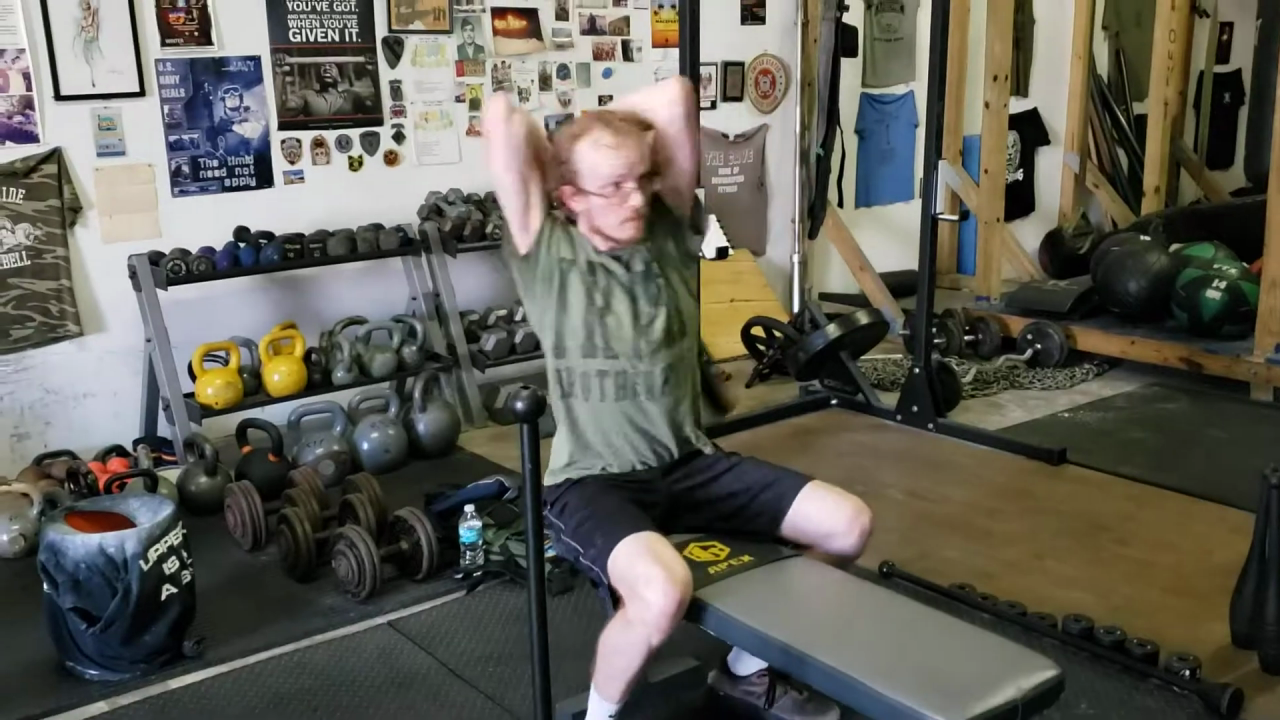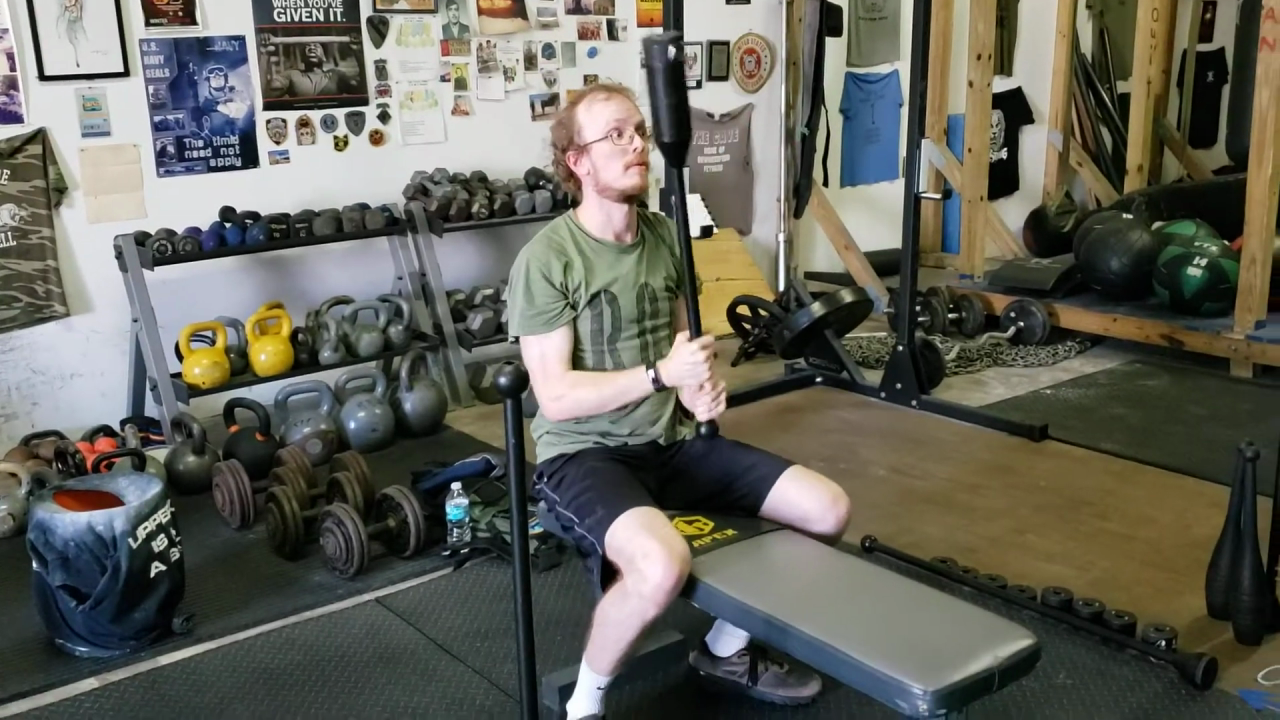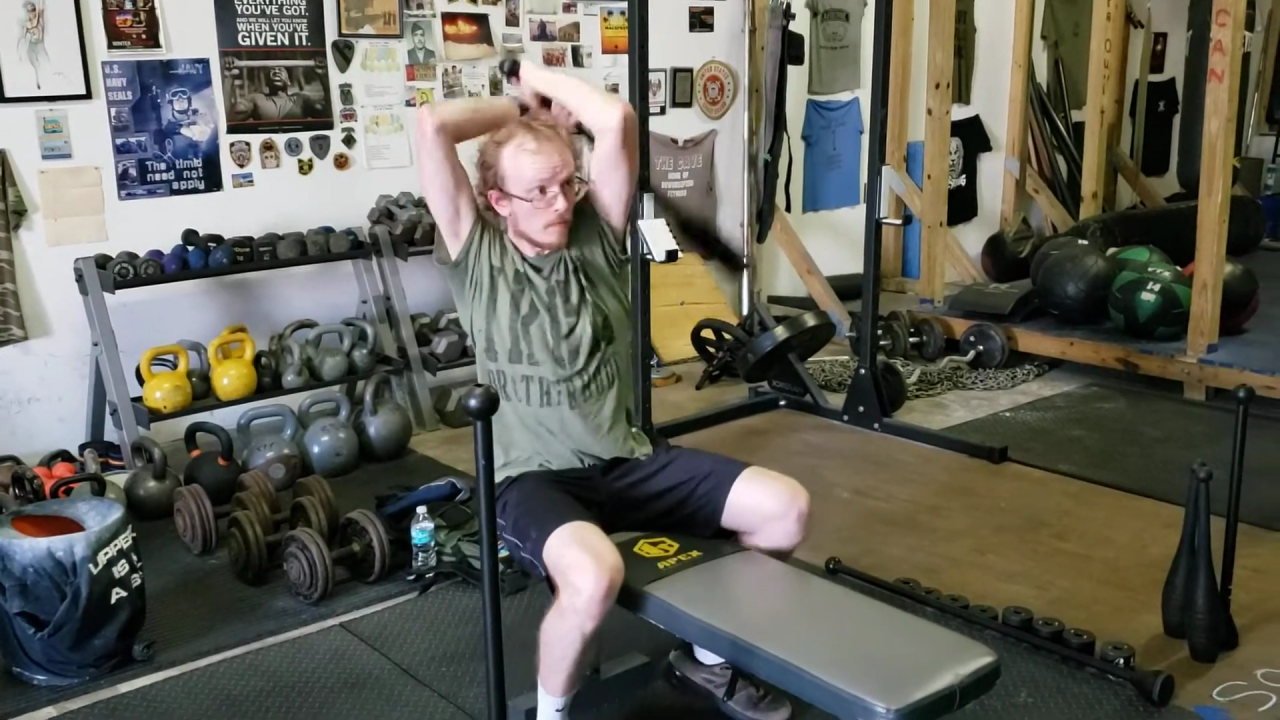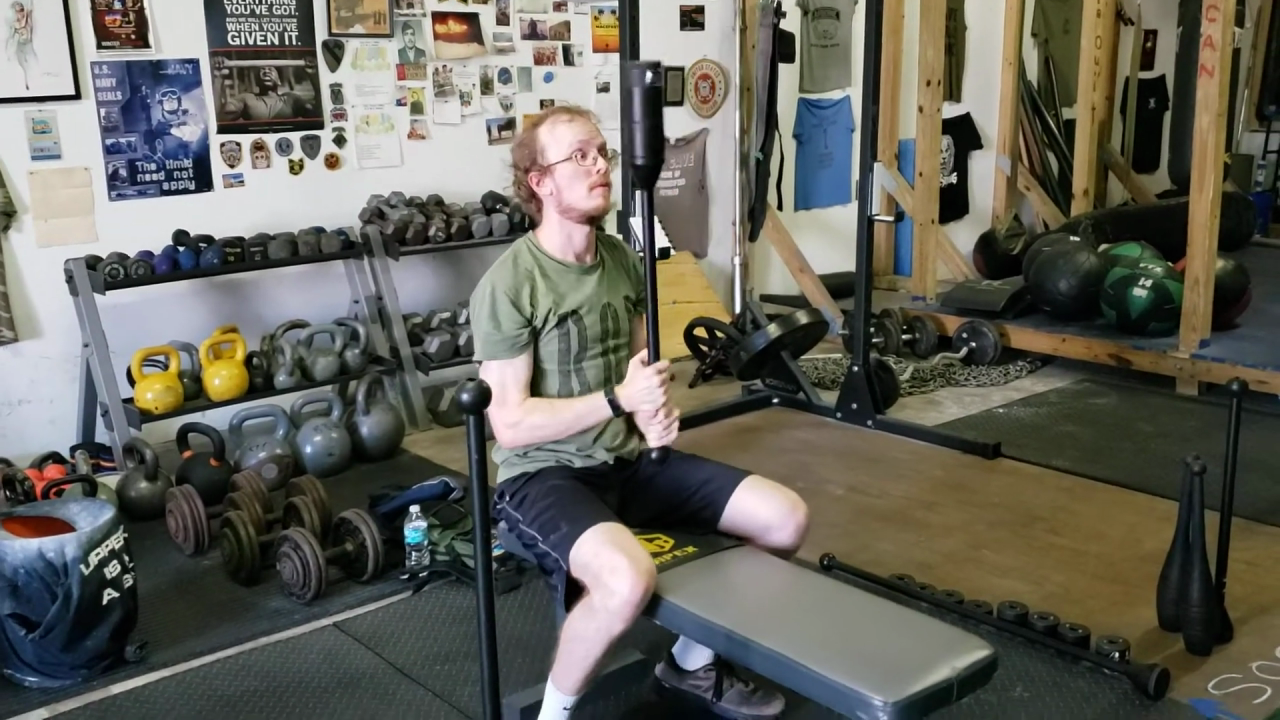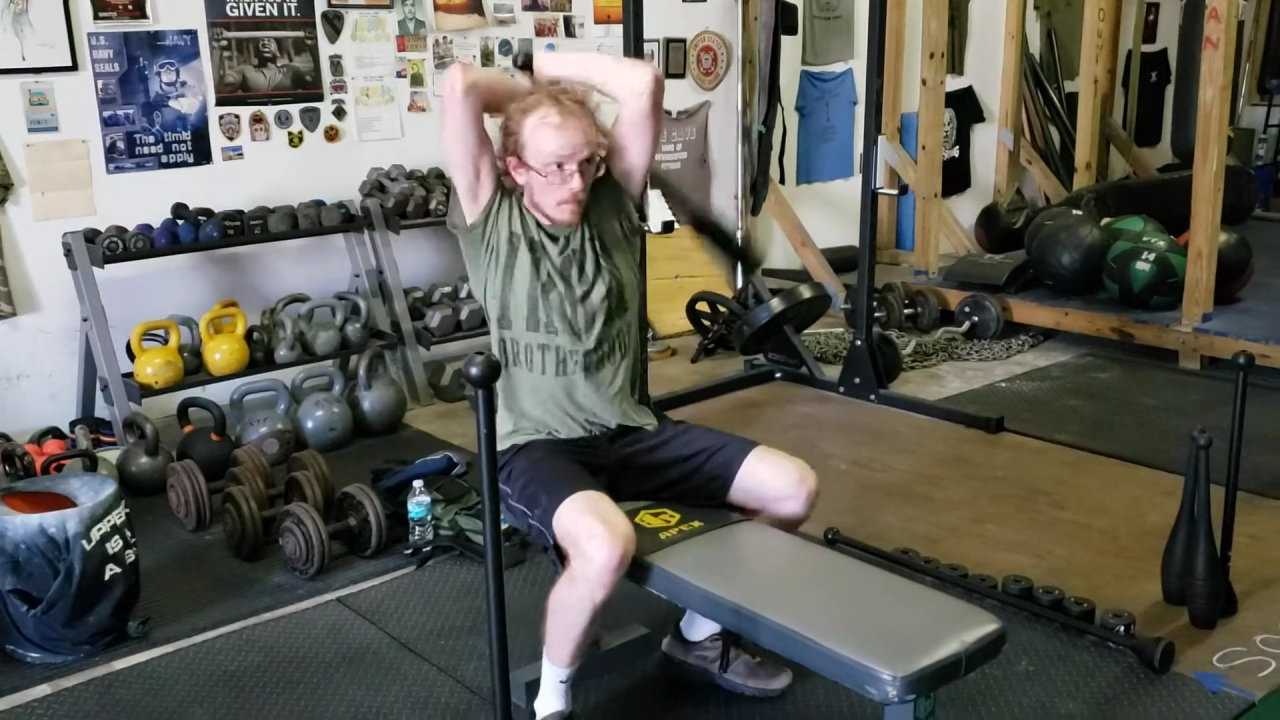
dt=1s
person 1, frame 1
left shoulder: (665, 229)
right shoulder: (545, 249)
left elbow: (674, 97)
right elbow: (501, 116)
left wrist: (607, 124)
right wrist: (559, 158)
left hip: (688, 463)
right hip: (593, 478)
left knee: (848, 523)
right knee: (662, 591)
left ankle: (746, 666)
person 1, frame 2
left shoulder: (665, 237)
right shoulder: (546, 259)
right elbow: (557, 398)
left wrist: (699, 384)
right wrist: (661, 374)
left hip: (669, 442)
right hip: (583, 454)
left knee: (828, 509)
right knee: (660, 566)
left ankle: (726, 648)
person 1, frame 3
left shoulder: (598, 236)
right shoulder: (475, 252)
left elbow: (617, 122)
right elbow: (429, 126)
left wrist: (547, 80)
right wrist: (518, 104)
left hip: (630, 461)
right hip: (536, 476)
left knee: (786, 510)
right knee: (592, 576)
left ankle: (708, 656)
person 1, frame 4
left shoulder: (621, 259)
right shoulder: (509, 285)
right elbow: (511, 425)
left wrist: (654, 405)
right wrist: (619, 399)
left hip: (628, 461)
right hip: (543, 477)
left knee: (785, 518)
right knee: (627, 579)
left ankle: (693, 660)
person 1, frame 5
left shoulder: (611, 205)
right shoulder: (491, 218)
left elbow: (643, 82)
right elbow: (457, 85)
left wrist: (557, 67)
right wrist: (526, 89)
left hip: (633, 432)
right hip: (539, 446)
left knee: (794, 488)
right knee: (604, 546)
left ankle: (700, 634)
